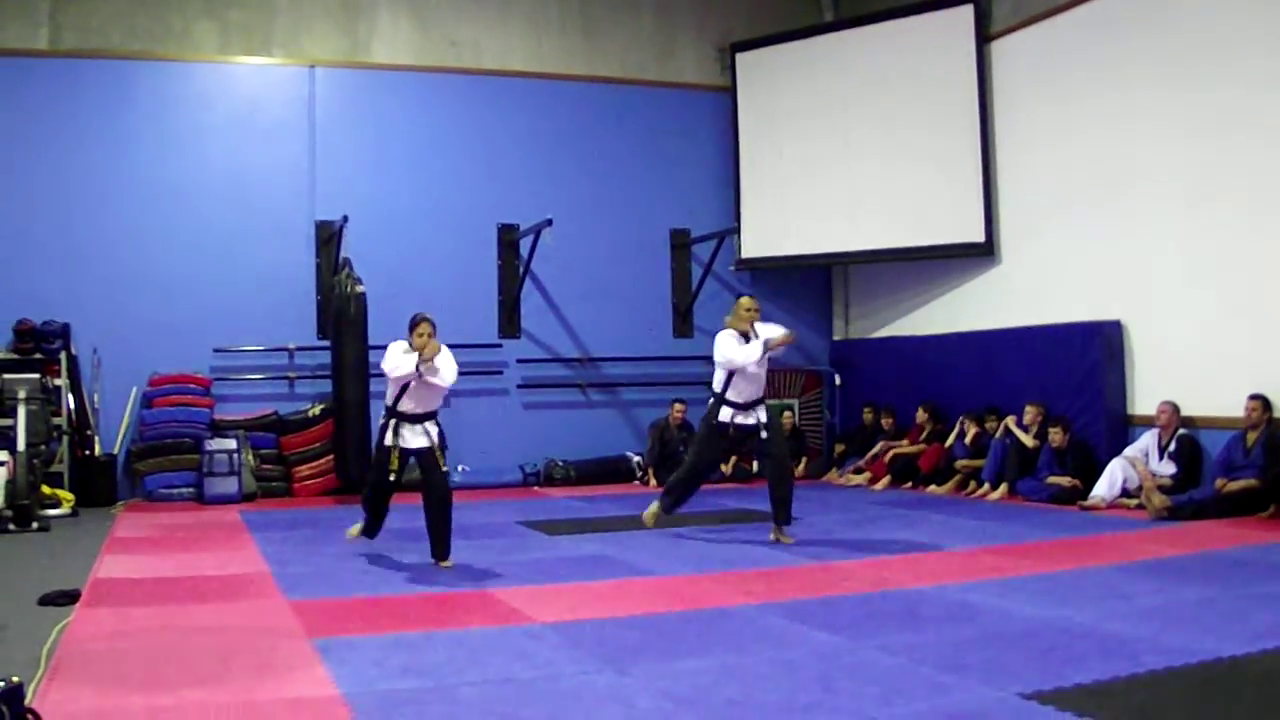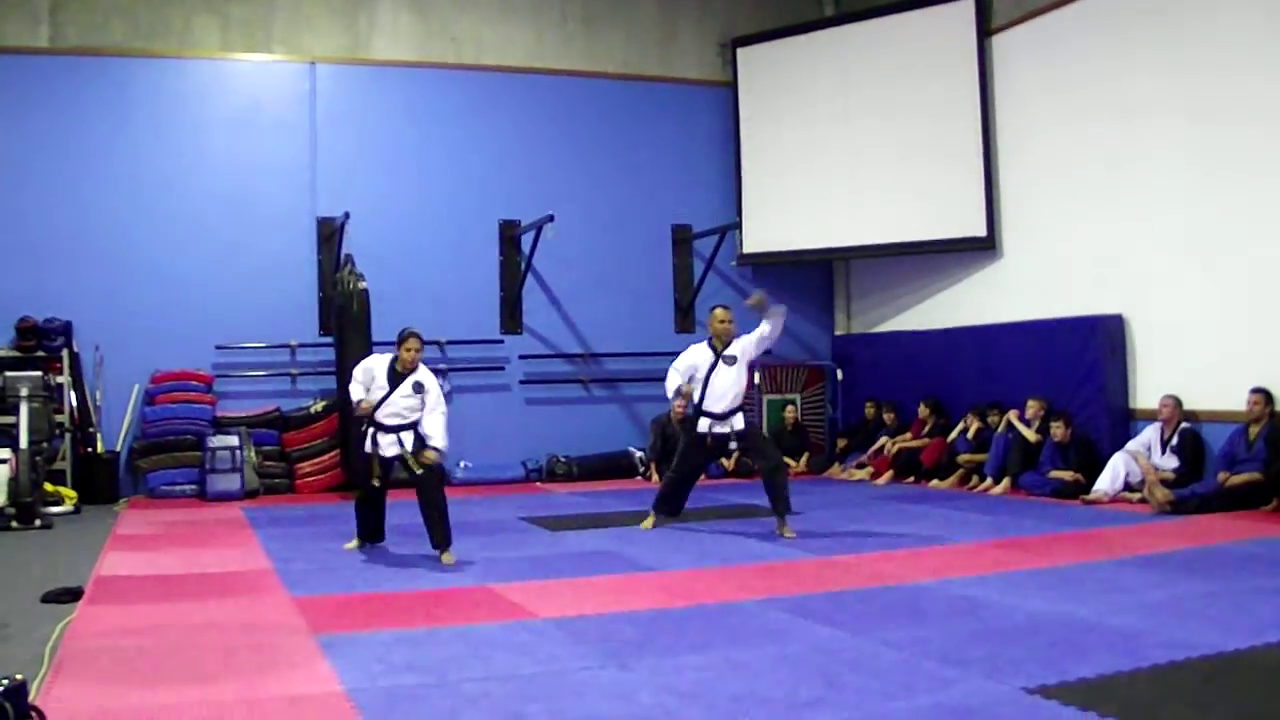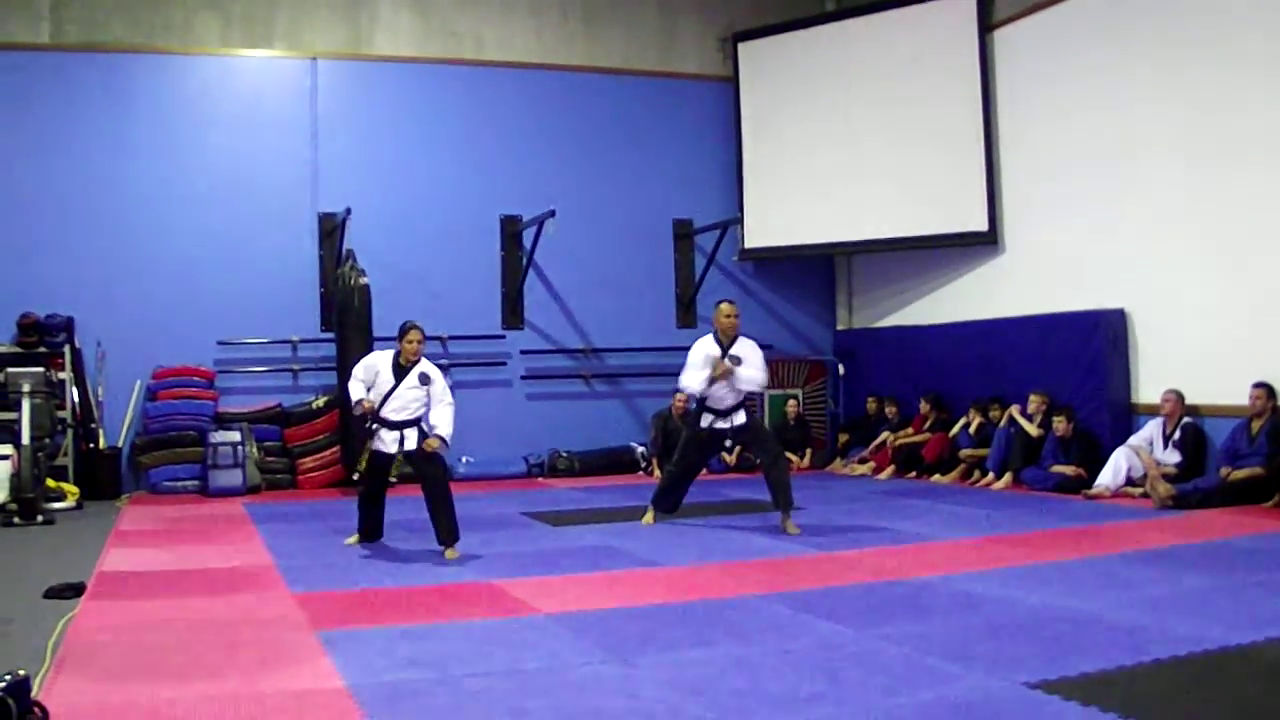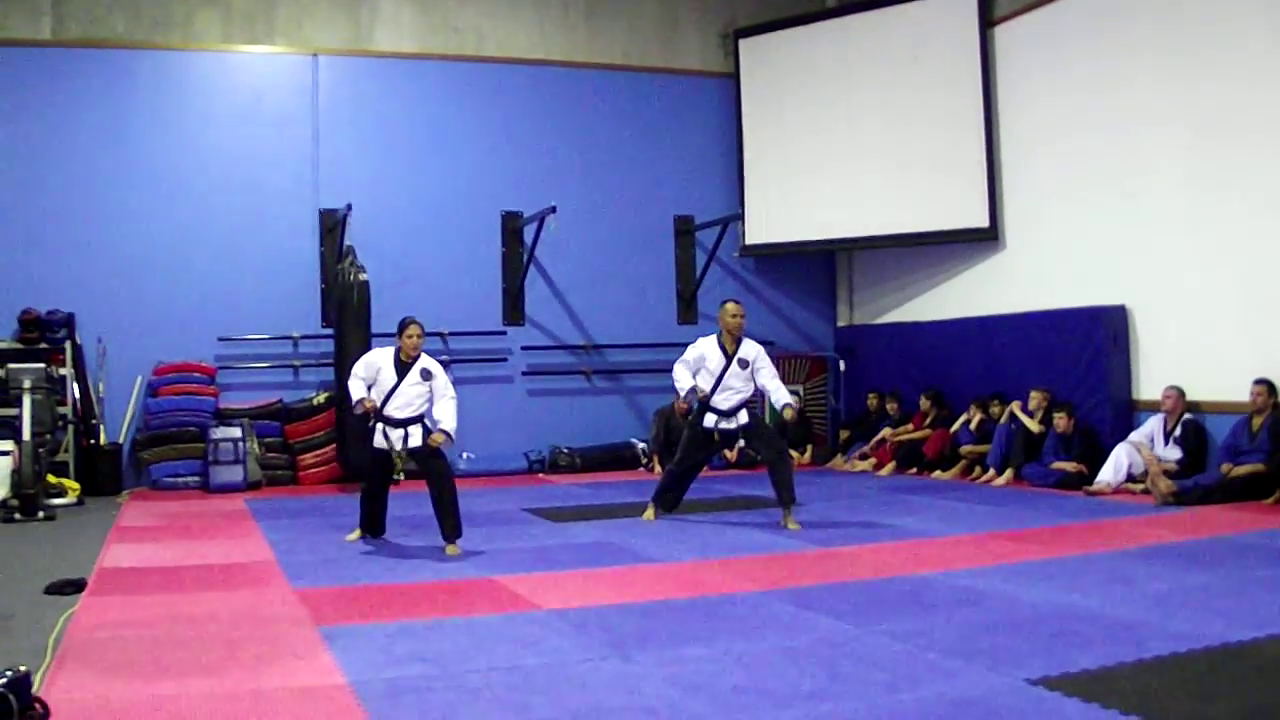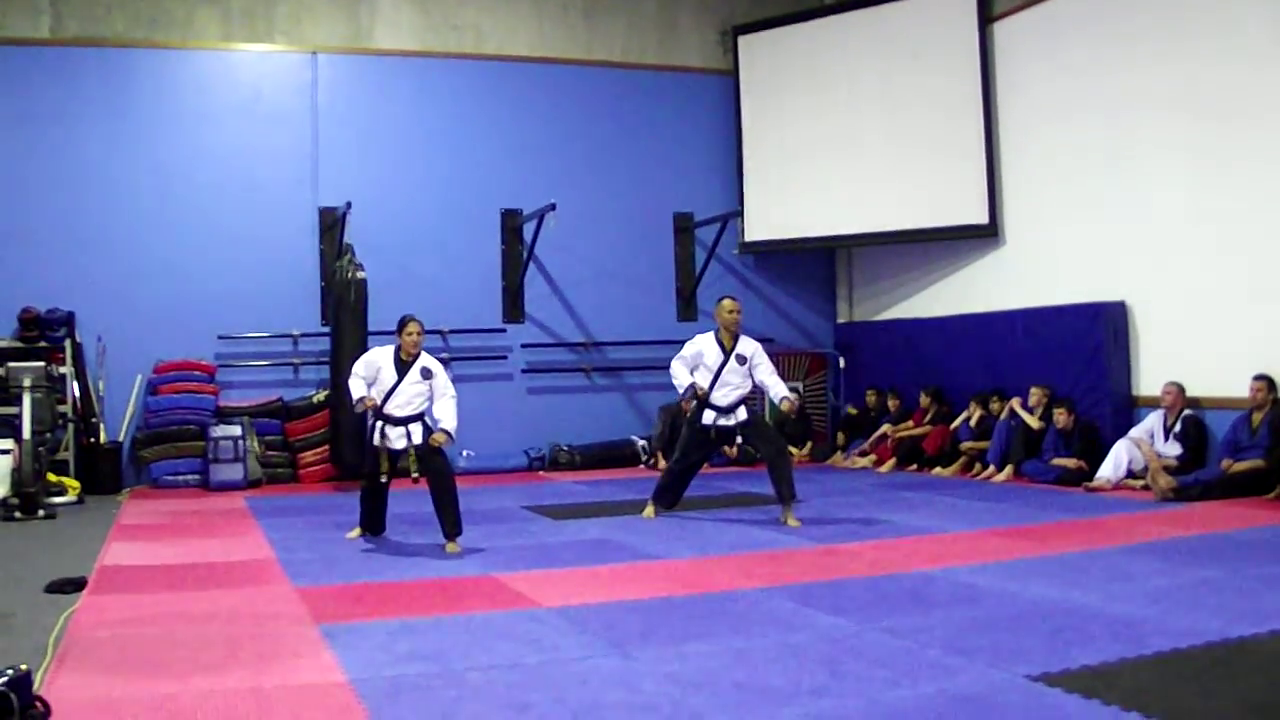
dt=0.3s
person 1, frame 1
left shoulder: (442, 353)
right shoulder: (397, 349)
left elbow: (446, 379)
right elbow: (393, 371)
left wrist: (429, 363)
right wrist: (422, 360)
left hip: (427, 431)
right hip: (395, 429)
left knee: (438, 491)
right knee: (379, 485)
left ankle: (441, 553)
right ankle: (368, 525)
person 1, frame 2
left shoulder: (426, 378)
right shoulder: (375, 363)
left elbow: (436, 413)
right elbow: (357, 380)
left wrist: (435, 447)
right wrist: (360, 401)
left hip: (408, 440)
right hip: (377, 438)
left knee: (431, 487)
right knee: (370, 491)
left ankle: (444, 546)
right ankle: (364, 536)
person 1, frame 3
left shoulder: (430, 372)
right shoulder: (378, 360)
left elbow: (443, 404)
right elbow: (357, 378)
left wrist: (439, 435)
right wrist: (361, 400)
left hip: (413, 436)
right hip: (381, 434)
left knee: (436, 482)
right knee: (371, 485)
left ankle: (449, 542)
right ankle: (366, 532)
person 1, frame 4
left shoulder: (431, 367)
right shoulder: (379, 358)
left elbow: (446, 399)
right elbow: (357, 377)
left wrist: (444, 430)
right wrist: (362, 399)
left hip: (417, 432)
right hip: (385, 432)
left knee: (442, 479)
right knee: (375, 482)
left ankle: (451, 539)
right ankle: (368, 528)
person 1, frame 5
left shoulder: (431, 365)
right shoulder: (379, 356)
left elbow: (446, 398)
right elbow: (357, 376)
left wrist: (445, 429)
right wrist: (363, 398)
left hip: (417, 430)
right hip: (385, 430)
left knee: (442, 477)
right knee: (375, 480)
left ankle: (451, 536)
right ankle: (367, 526)
person 2, frame 1
left shoulder: (765, 333)
right shoulder: (725, 338)
left elbow: (781, 337)
right elbow: (737, 358)
left wrist: (751, 329)
right wrist: (770, 344)
left hip: (756, 415)
right hip: (724, 414)
left knee: (781, 467)
right knee: (697, 464)
left ankle: (779, 528)
right ankle: (661, 504)
person 2, frame 2
left shoulder: (742, 345)
right shoulder: (695, 352)
left elbow: (771, 329)
right elbow: (674, 374)
left wrist: (764, 308)
right wrist: (679, 389)
left hip: (736, 423)
right hip: (705, 425)
left knee: (773, 464)
right knee: (681, 473)
left ankle: (782, 521)
right ankle: (656, 514)
person 2, frame 3
left shoulder: (748, 346)
right shoulder: (702, 346)
left elbow: (758, 381)
right elbow: (688, 383)
left wrist: (730, 372)
right wrist: (712, 375)
left hip: (738, 418)
right hip: (706, 418)
left knee: (774, 457)
right knee: (682, 464)
left ankle: (786, 517)
right ankle: (654, 508)
person 2, frame 4
left shoulder: (754, 350)
right shoulder: (703, 346)
left elbow: (771, 381)
right elbow: (681, 368)
left wrist: (786, 404)
right wrist: (691, 389)
left hip: (741, 417)
right hip: (708, 418)
left knee: (778, 453)
right knee: (683, 463)
left ankle: (787, 513)
right ankle: (655, 505)
person 2, frame 5
left shoulder: (751, 347)
right shoulder: (701, 343)
left elbow: (768, 376)
right elbow: (677, 365)
left wrist: (784, 397)
right wrist: (691, 387)
left hip: (739, 414)
right hip: (706, 415)
left knee: (777, 450)
right knee: (683, 461)
left ankle: (787, 510)
right ankle: (654, 502)
